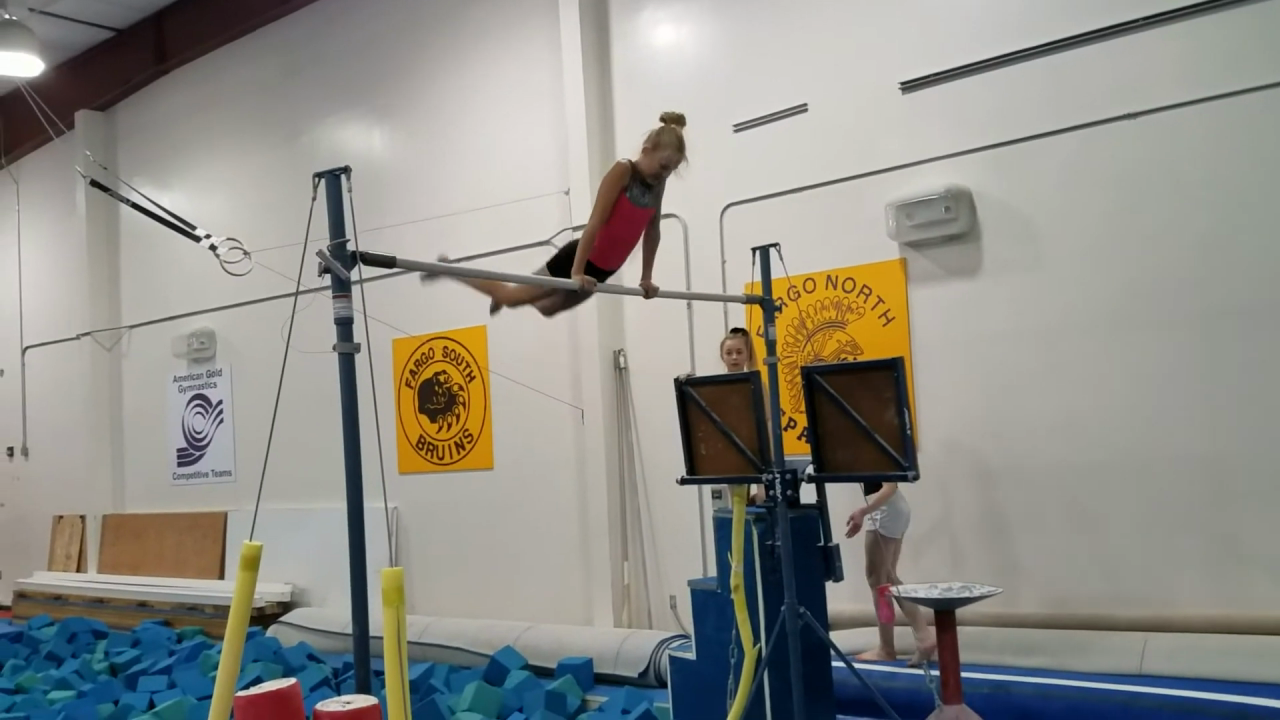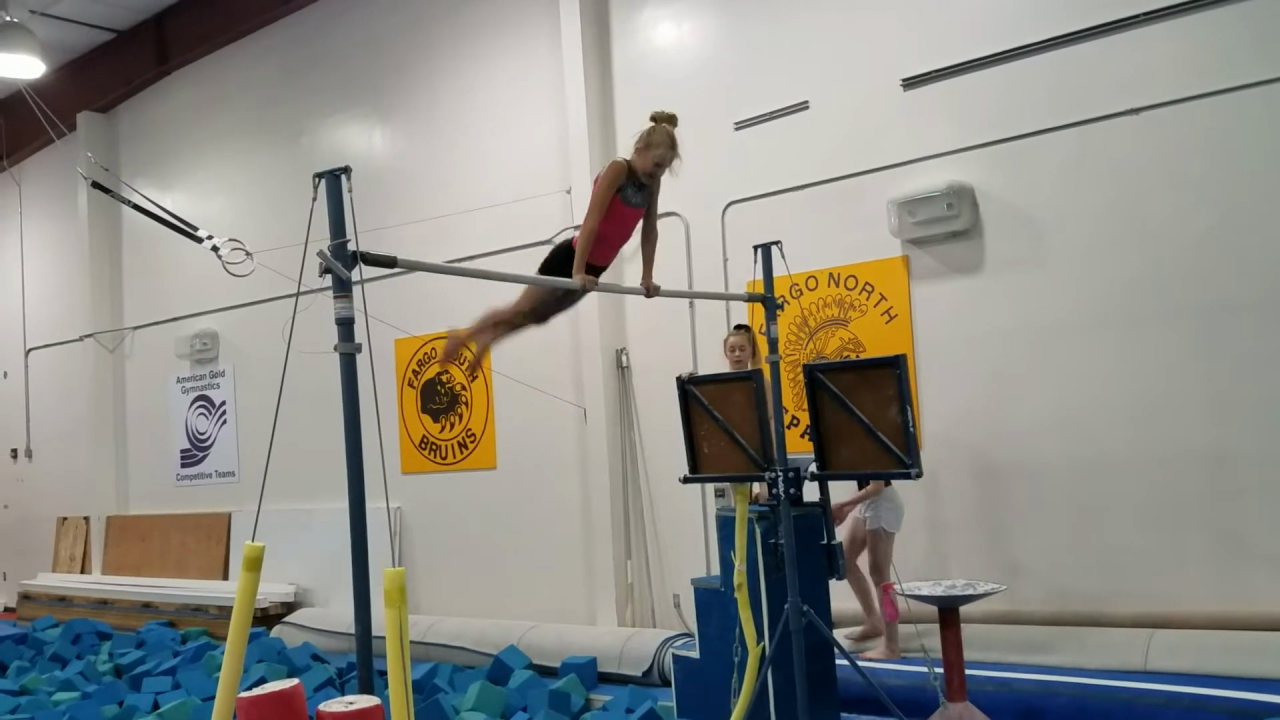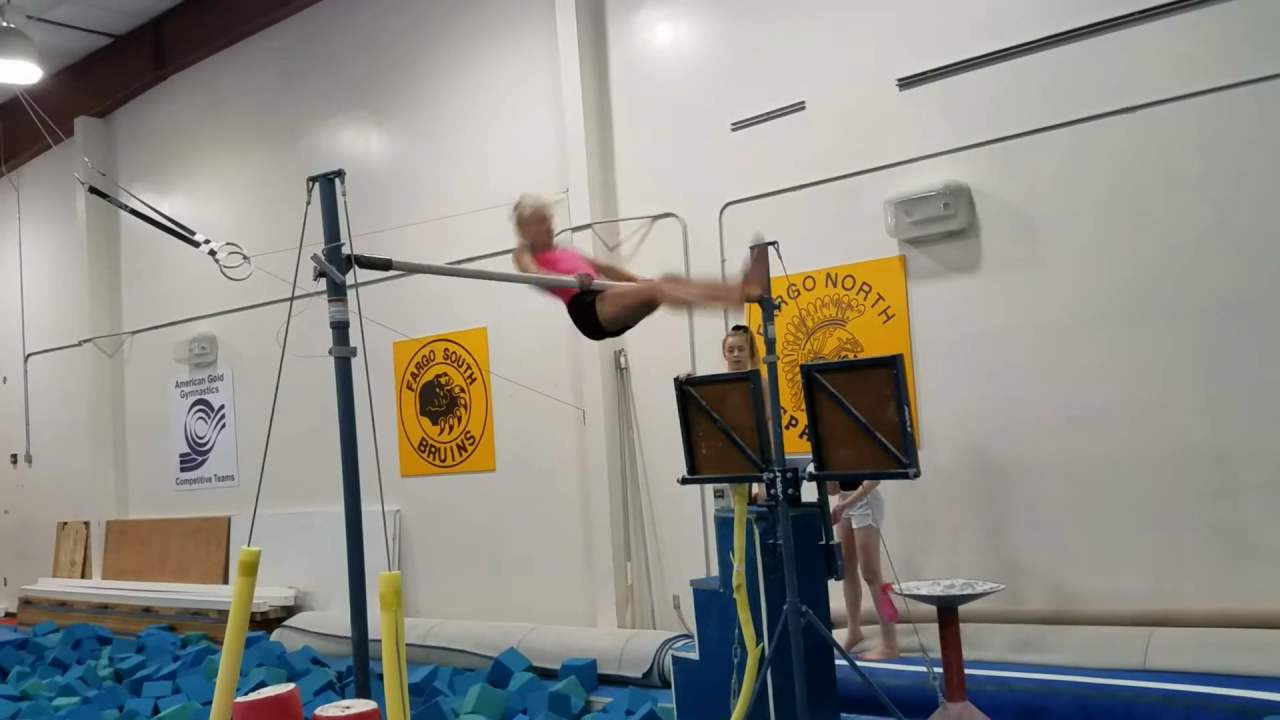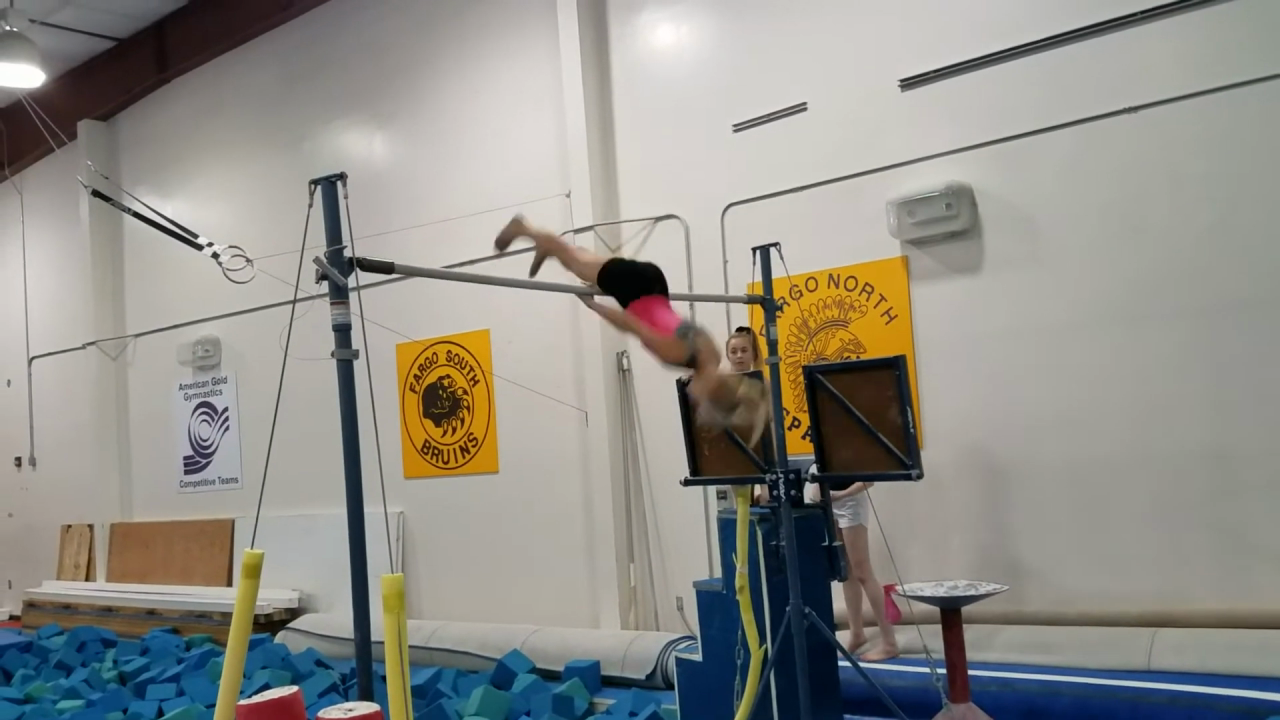
dt=0.4s
person 1, frame 1
left shoulder: (658, 186)
right shoulder: (622, 172)
left elbow: (652, 233)
right elbow: (595, 224)
left wrist: (646, 278)
right wrist: (578, 274)
left hip: (600, 271)
right hip: (578, 261)
left knee: (549, 307)
right knee: (514, 295)
left ankle: (507, 295)
person 1, frame 2
left shoulder: (651, 184)
right shoulder: (617, 169)
left elbow: (650, 231)
right elbow: (592, 220)
left wrist: (648, 277)
right wrist: (578, 272)
left hip: (592, 271)
right hip: (568, 260)
left knee: (538, 316)
right knee: (520, 311)
left ankle: (485, 339)
right ankle: (464, 337)
person 1, frame 3
left shoulder: (565, 251)
right shoulder: (524, 255)
left elbow: (603, 269)
right elbow: (535, 276)
left wrist: (637, 279)
right wrist: (576, 278)
left hip: (606, 307)
right hip: (590, 311)
left knee: (669, 283)
right knee: (654, 289)
left ankle: (739, 290)
person 1, frame 4
right shoulder: (678, 351)
right elbow: (629, 323)
right wrist: (590, 302)
left hip: (648, 279)
right hip: (625, 279)
right knee: (565, 255)
right ankle: (521, 230)
